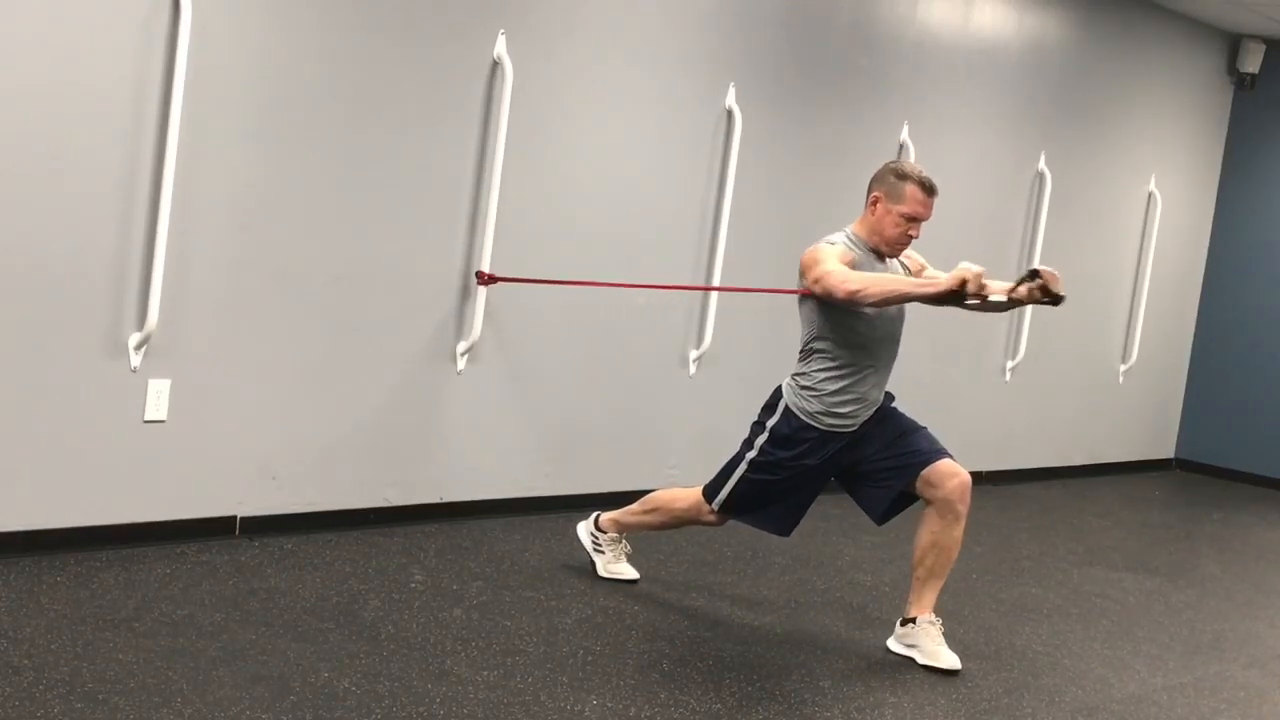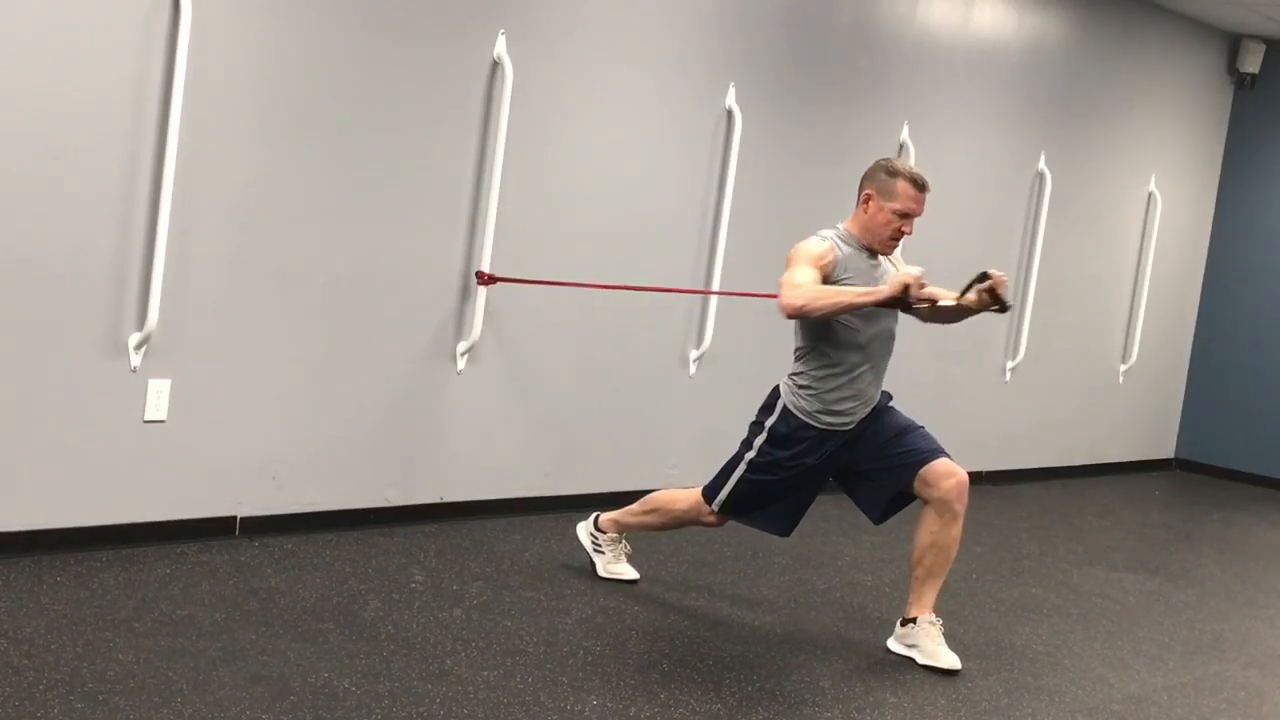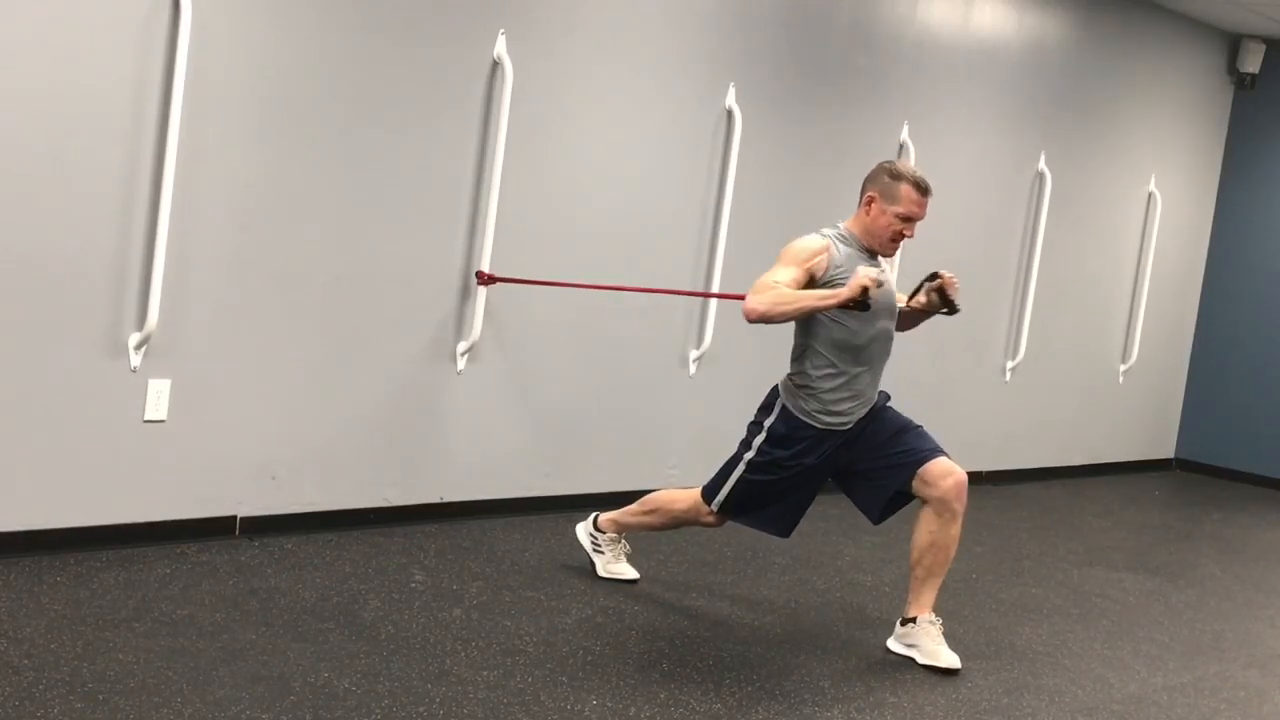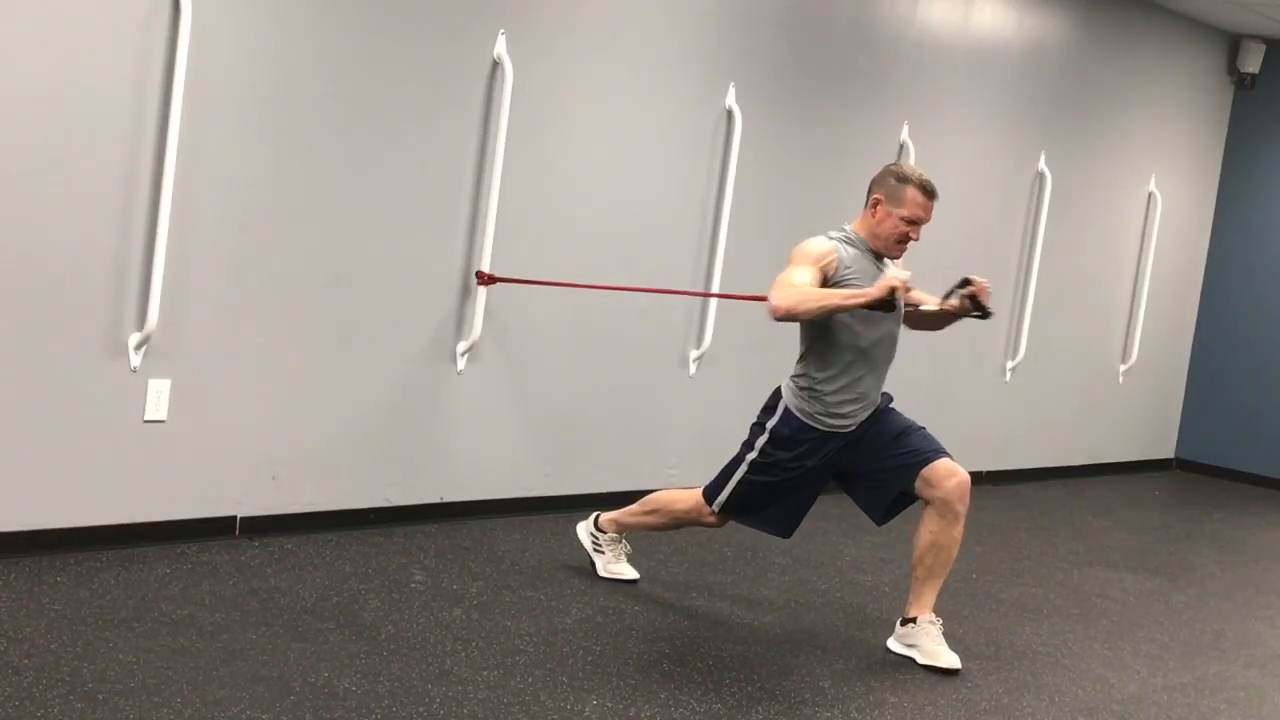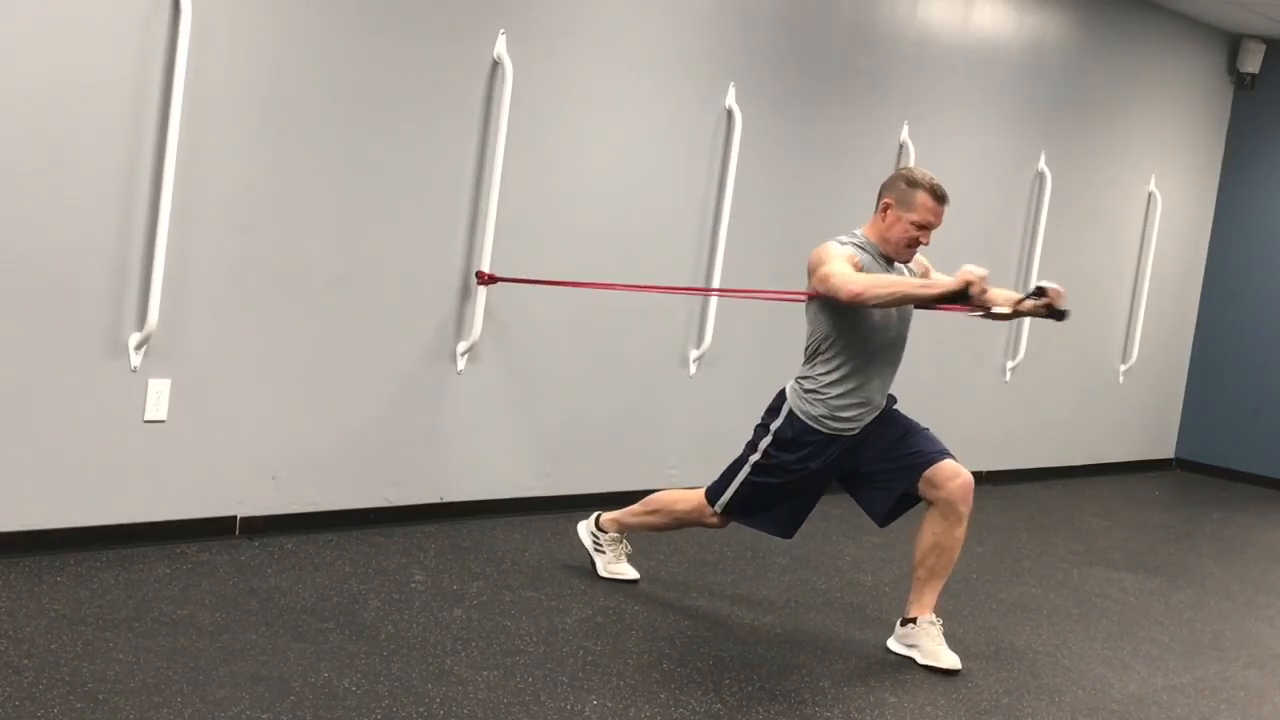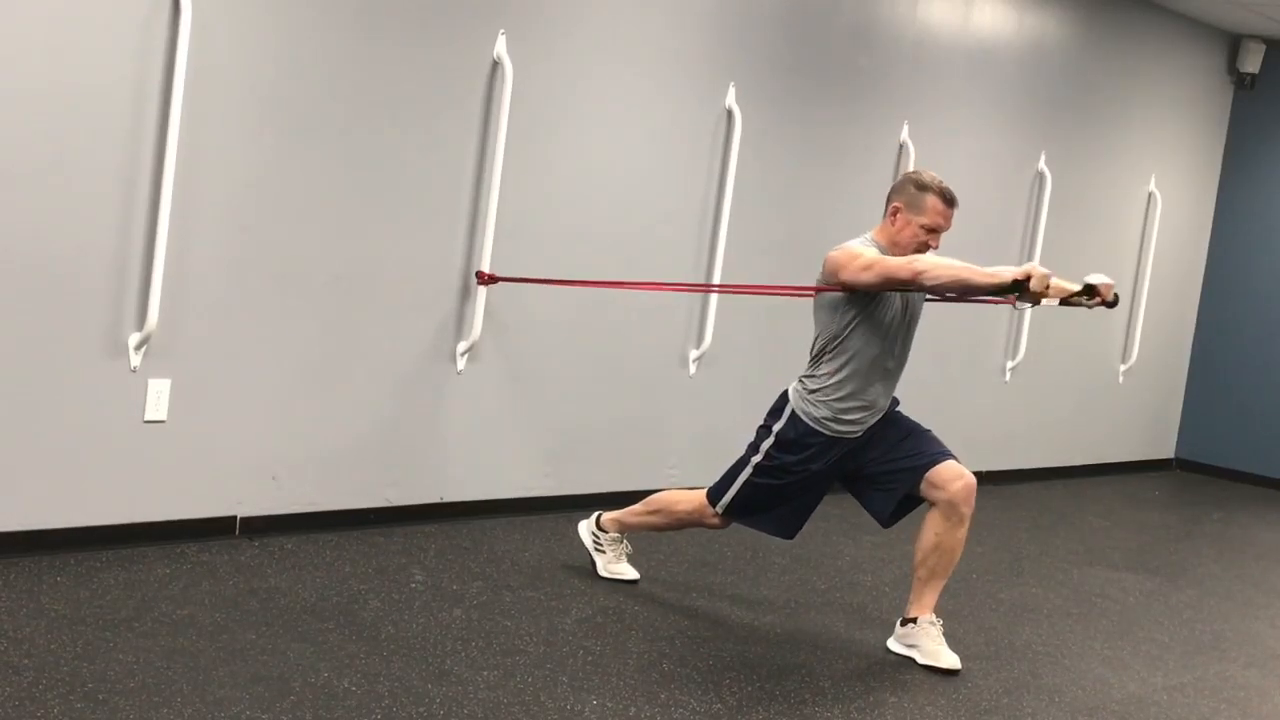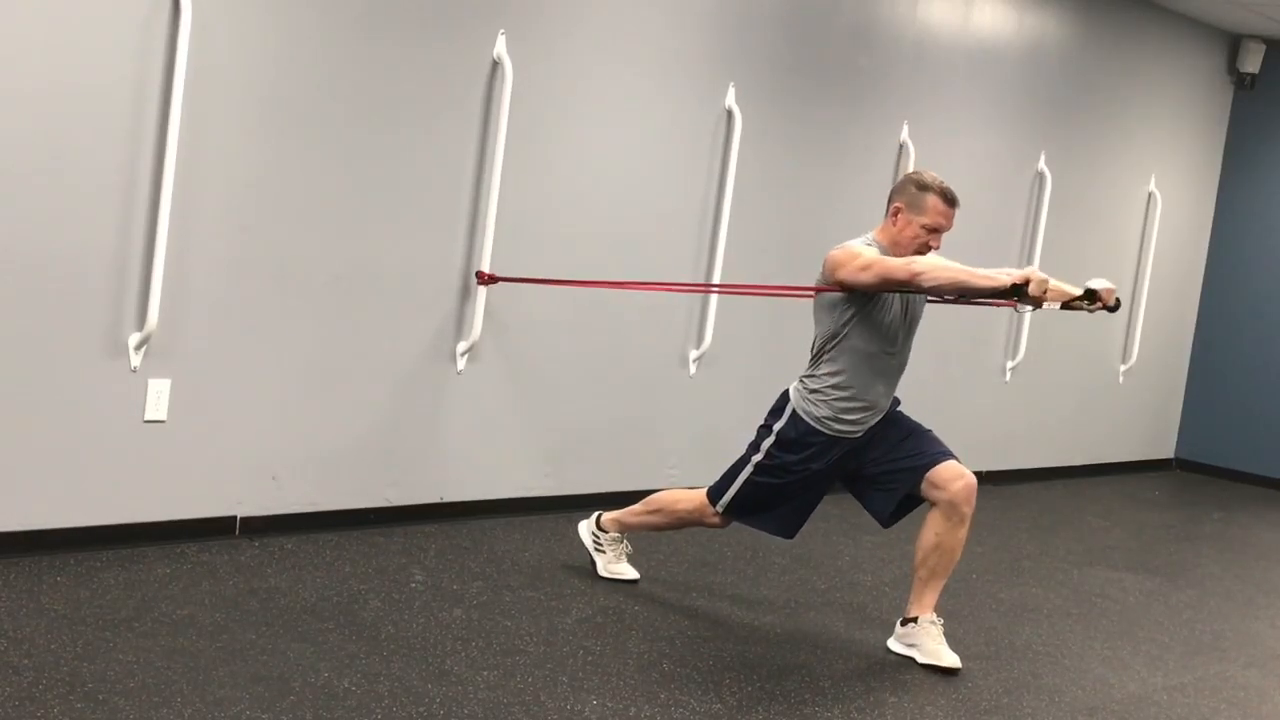
dt=0.2s
person 1, frame 1
left shoulder: (901, 261)
right shoulder: (826, 255)
left elbow: (960, 288)
right elbow: (852, 289)
left wrist: (1021, 292)
right wrist: (944, 283)
left hip: (869, 418)
right hip: (804, 422)
left knee: (952, 486)
right knee: (711, 509)
left ankle: (916, 625)
right ankle: (605, 527)
person 1, frame 2
left shoulder: (886, 260)
right shoulder: (817, 251)
left elbow: (931, 309)
right elbow: (795, 302)
left wrist: (975, 300)
right wrist: (882, 293)
left hip: (867, 417)
right hip: (803, 421)
left knee: (949, 486)
right knee: (710, 509)
left ankle: (916, 625)
right ankle: (605, 528)
person 1, frame 3
left shoulder: (875, 257)
right shoulder: (816, 250)
left elbow: (898, 319)
right elbow: (757, 306)
left wrist: (928, 301)
right wrist: (839, 296)
left hip: (866, 417)
right hip: (802, 421)
left knee: (948, 485)
right knee: (711, 510)
left ankle: (917, 625)
right ankle: (604, 527)
person 1, frame 4
left shoulder: (885, 259)
right shoulder: (824, 252)
left elbow: (919, 318)
right elbow: (783, 304)
left wrist: (954, 306)
right wrist: (867, 295)
left hip: (868, 419)
right hip: (804, 422)
left knee: (951, 486)
right knee: (712, 510)
left ankle: (917, 625)
right ankle: (605, 527)
person 1, frame 5
left shoulder: (910, 266)
right shoulder: (836, 255)
left elbow: (972, 299)
right elbow: (855, 290)
left wrist: (1025, 304)
right wrist: (941, 286)
left hip: (872, 421)
right hip: (807, 423)
left knee: (955, 487)
right knee: (716, 510)
left ankle: (917, 625)
right ankle: (606, 527)
person 1, frame 6
left shoulder: (923, 264)
right shoulder: (850, 258)
left elbow: (990, 283)
right elbow: (914, 272)
left wrist: (1073, 289)
right wrist: (1012, 275)
left hip: (875, 424)
right hip: (810, 425)
left knee: (957, 489)
right knee: (718, 511)
left ankle: (917, 626)
right ankle: (607, 527)
person 1, frame 7
left shoulder: (921, 264)
right shoulder: (849, 259)
left elbow: (991, 283)
right elbow: (914, 274)
left wrist: (1076, 293)
right wrist: (1012, 280)
left hip: (875, 424)
right hip: (811, 425)
left knee: (958, 488)
right knee: (716, 511)
left ankle: (917, 625)
right ankle: (607, 526)
